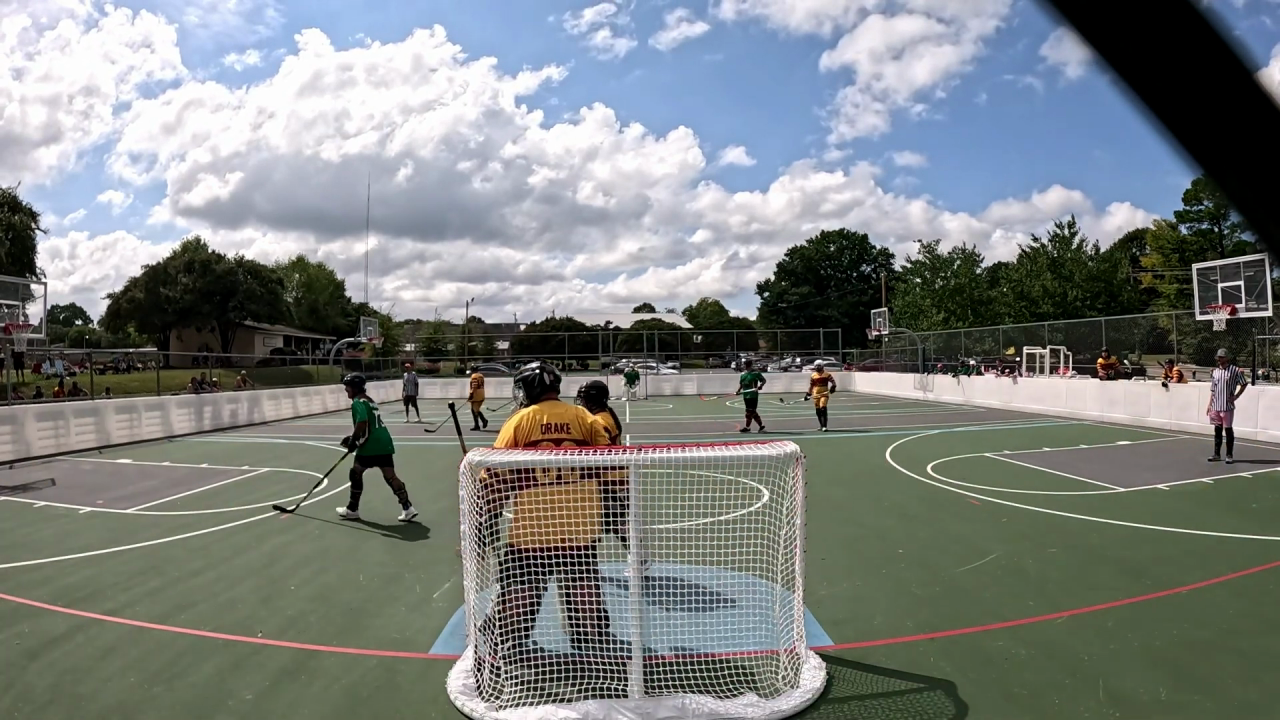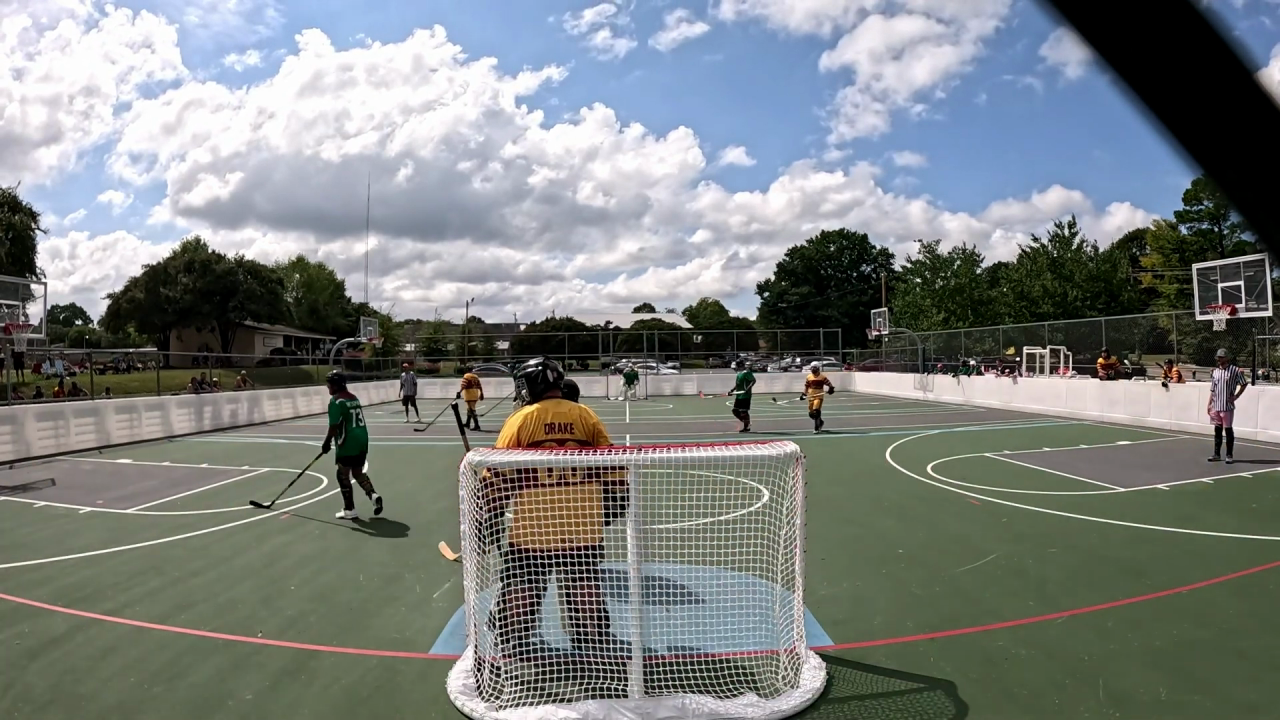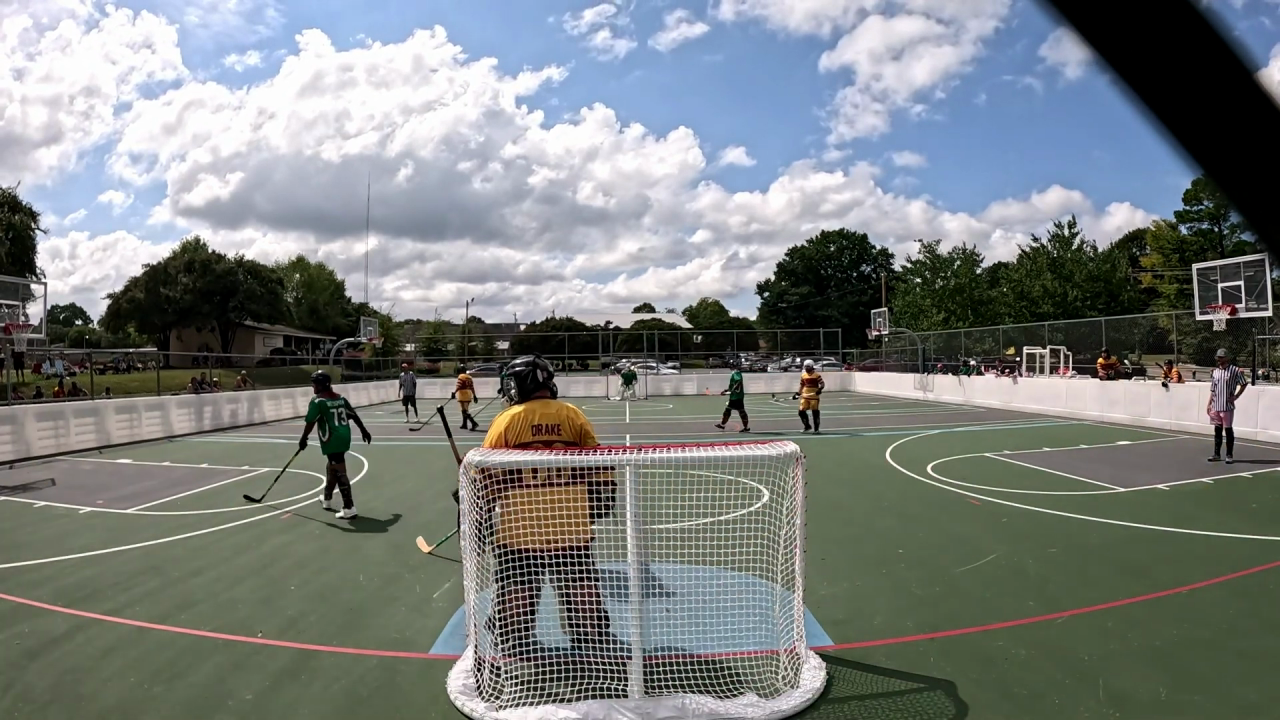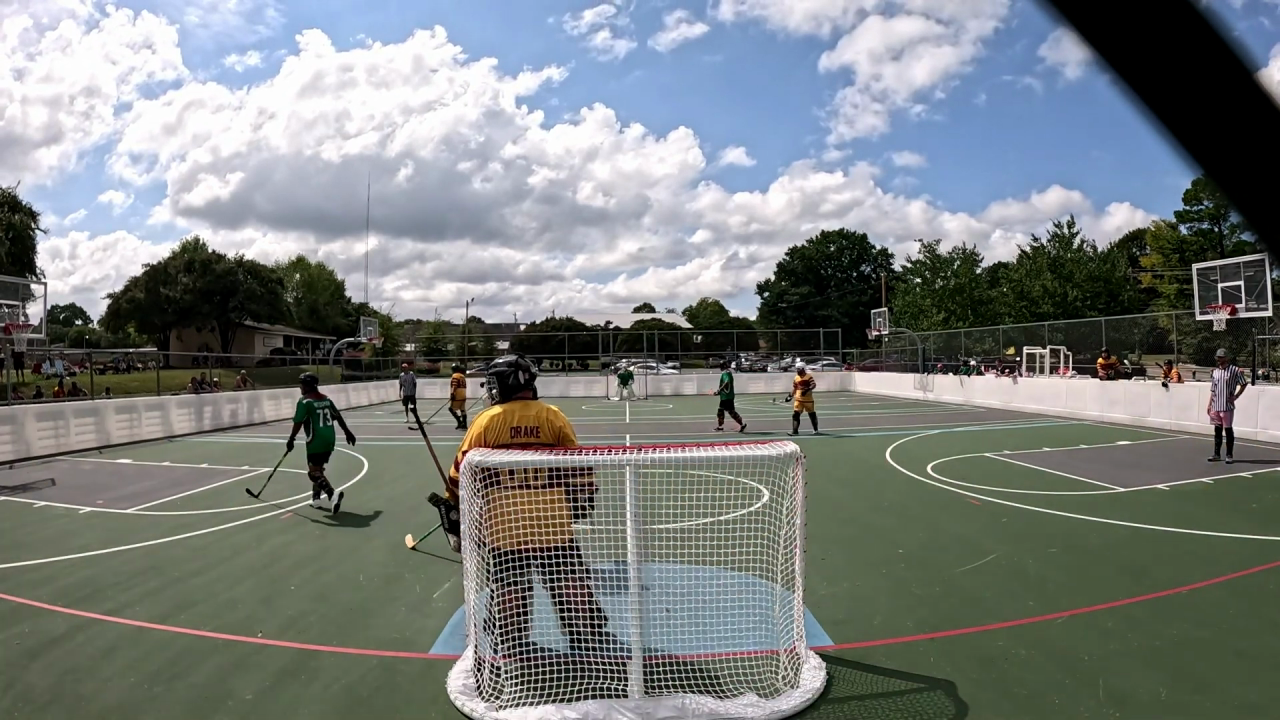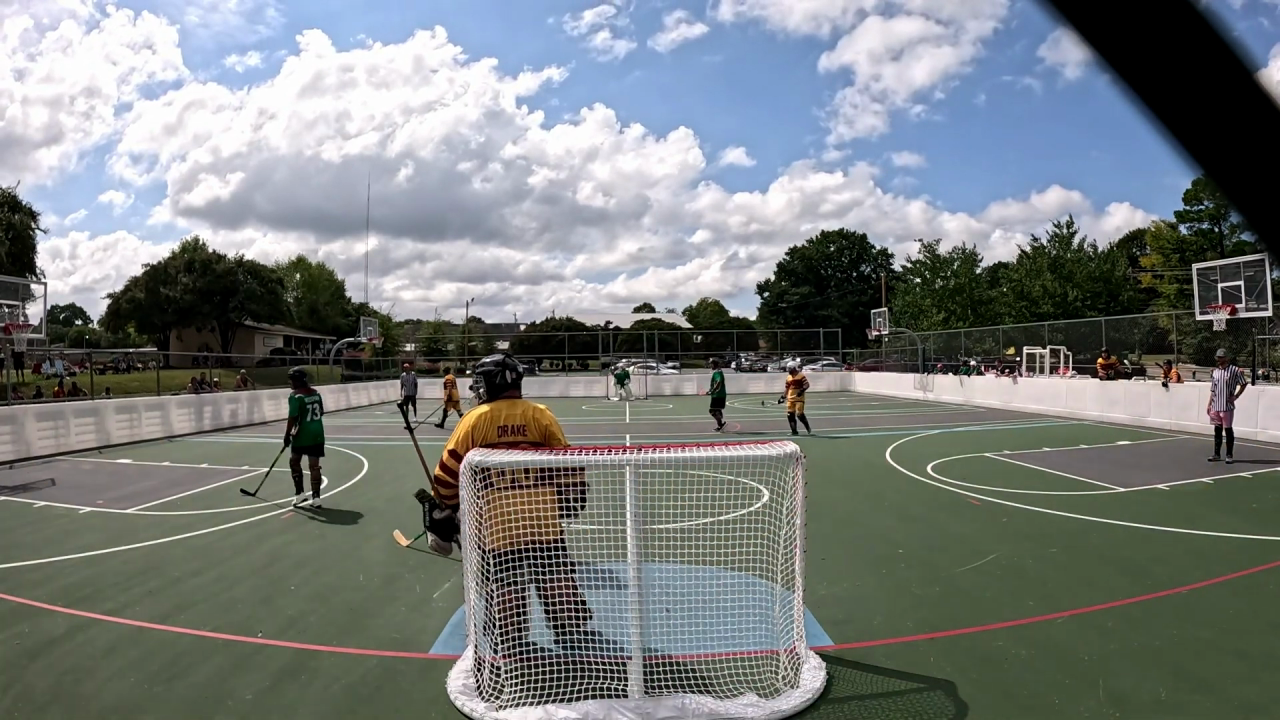
dt=0.2s
person 1, frame 1
left shoulder: (519, 421)
right shoulder: (586, 418)
left elbow: (495, 478)
left wrist: (482, 524)
left hip: (533, 524)
right hip: (580, 520)
left knee: (518, 587)
right knee: (583, 583)
left ankle: (506, 644)
right ankle: (593, 643)
person 1, frame 2
left shoulder: (521, 419)
right shoulder: (586, 416)
left elbow: (497, 475)
right elbow: (610, 467)
left wrist: (486, 519)
right wrist: (613, 507)
left hip: (533, 520)
right hip: (582, 519)
left knee: (521, 585)
right knee: (584, 583)
left ankle: (515, 643)
right ankle: (593, 641)
person 1, frame 3
left shoulder: (508, 419)
right shoulder: (573, 415)
left elbow: (487, 474)
right elbow: (598, 466)
right wrist: (599, 504)
left hip: (521, 518)
right hip: (570, 515)
left knee: (517, 584)
right knee: (579, 580)
left ankle: (515, 642)
right ankle: (592, 638)
person 1, frame 4
left shoulder: (487, 420)
right shoulder: (554, 416)
left elbow: (463, 472)
right elbow: (576, 466)
left wrist: (456, 509)
right wrist: (580, 503)
left hip: (504, 517)
right hip: (551, 514)
left knee: (508, 583)
right knee: (568, 577)
left ankle: (512, 643)
right ankle: (588, 634)
person 1, frame 5
left shoulder: (474, 419)
right shoulder: (541, 414)
left elbow: (449, 472)
right elbow: (565, 463)
left wrist: (440, 511)
right wrist: (571, 498)
left hip: (495, 515)
right hip: (542, 511)
left knee: (504, 582)
right knee: (555, 572)
left ankle: (510, 641)
right ankle: (571, 627)
